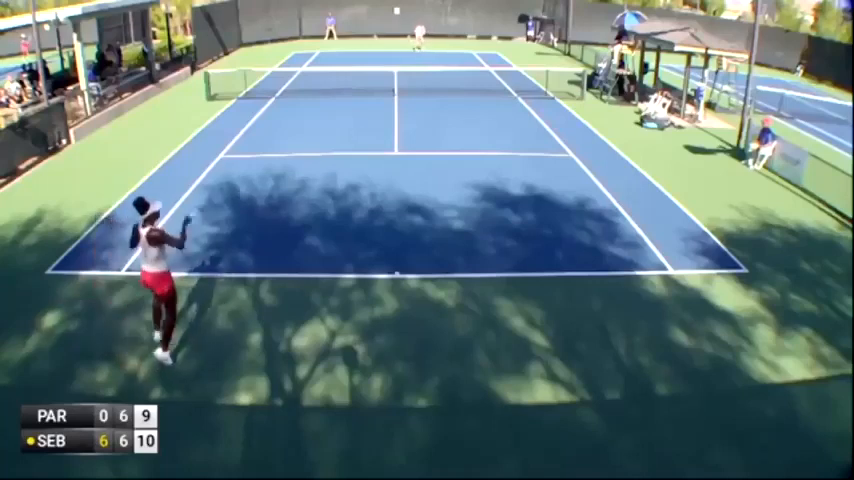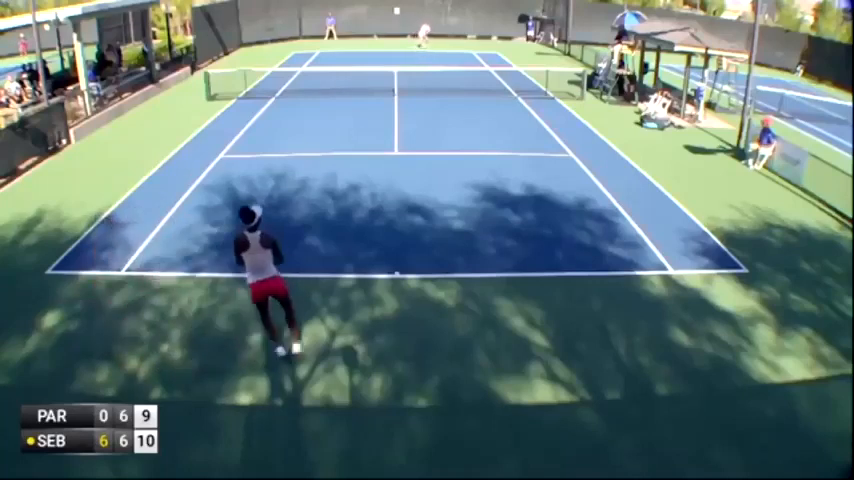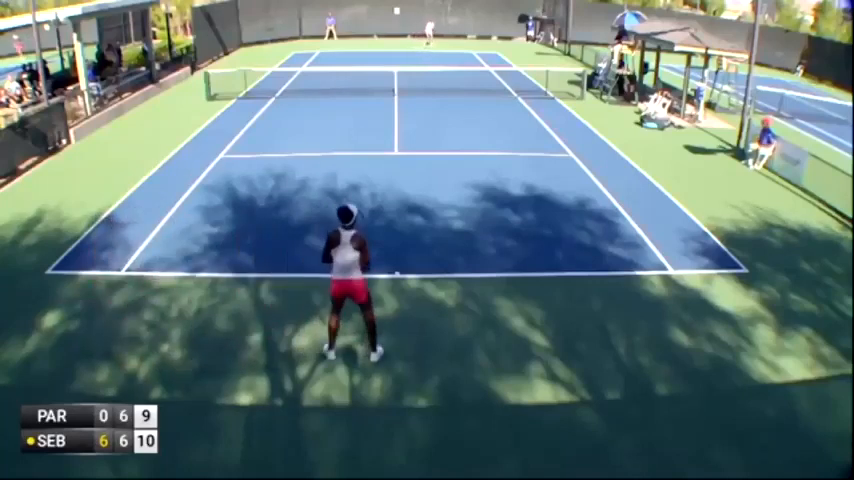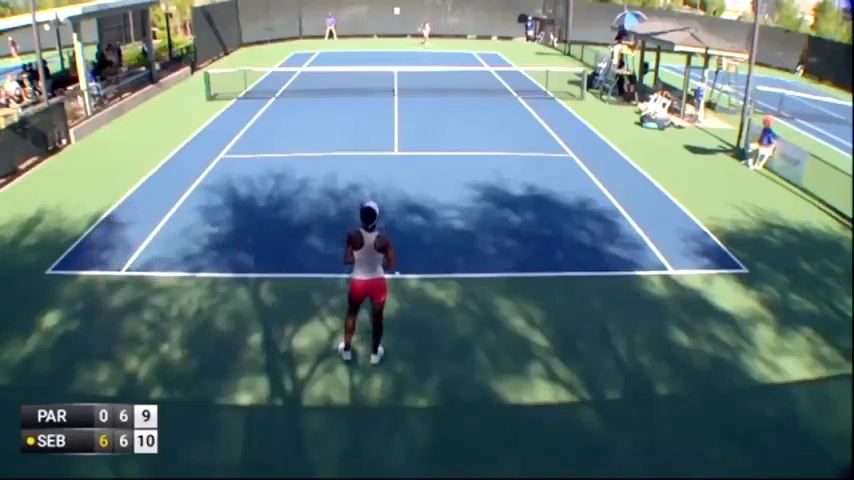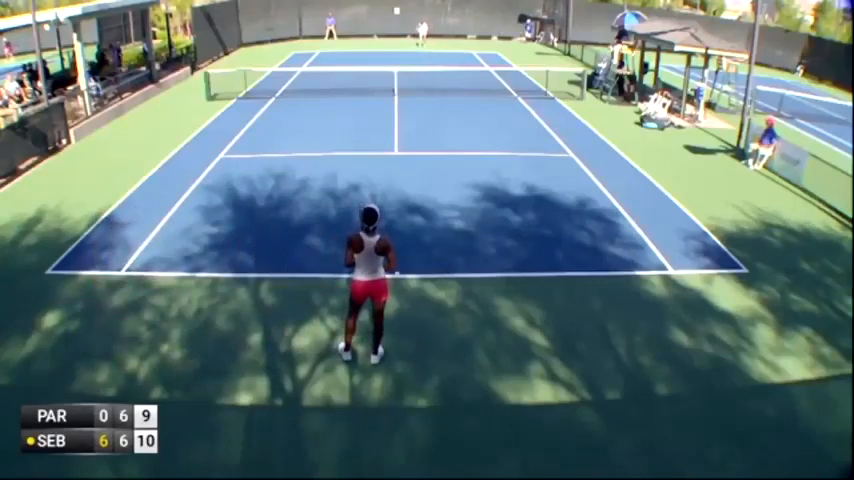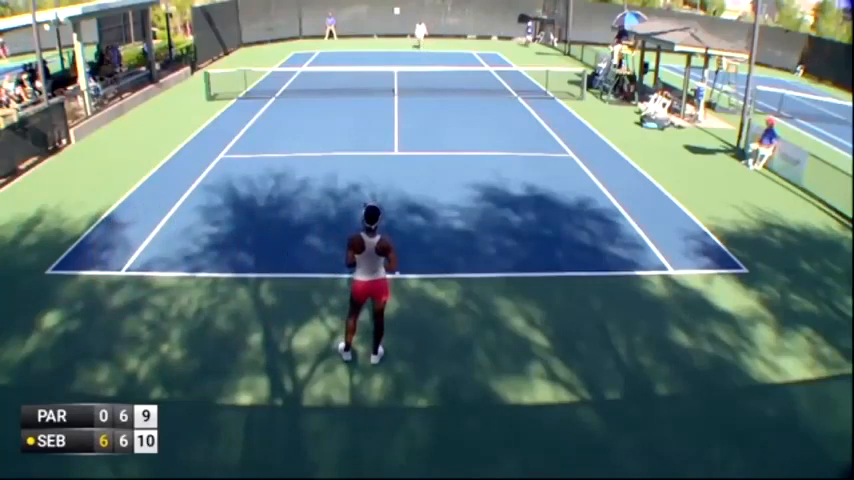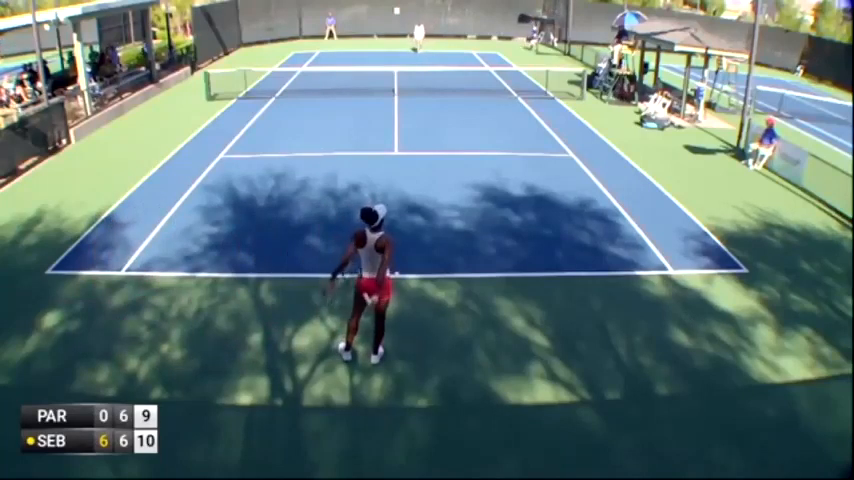
dt=0.7s
person 1, frame 1
left shoulder: (137, 227)
right shoulder: (156, 233)
left elbow: (132, 245)
right elbow: (180, 245)
right wrist: (184, 225)
left hip: (147, 274)
right hip: (160, 276)
left knee: (158, 301)
right knee: (171, 313)
left ankle: (157, 331)
right ankle: (163, 350)
person 1, frame 2
left shoulder: (238, 240)
right shoulder: (266, 238)
left elbow: (240, 262)
right elbow: (280, 259)
left hip: (256, 285)
right hip: (274, 281)
left knee: (264, 316)
right knee: (289, 310)
left ankle: (279, 346)
right ankle: (295, 343)
person 1, frame 3
left shoulder: (332, 236)
right shoulder: (360, 239)
left elbow: (325, 259)
right elbow: (365, 266)
left hip: (337, 283)
right hip: (356, 283)
left knee: (335, 313)
right knee: (368, 314)
left ankle: (330, 349)
right ankle: (374, 351)
person 1, frame 4
left shoulder: (353, 237)
right shoulder: (383, 241)
left elbow: (347, 260)
right elbow: (392, 264)
left hip: (358, 282)
right hip: (377, 282)
left knee: (351, 314)
right knee: (377, 318)
left ankle: (346, 349)
right ankle: (375, 353)
person 1, frame 5
left shoulder: (353, 239)
right shoulder: (384, 242)
left elbow: (348, 262)
right elbow: (392, 266)
right wrist: (379, 264)
left hip: (359, 283)
right hip: (378, 283)
left knee: (352, 315)
right knee: (378, 318)
left ankle: (346, 349)
right ankle: (375, 353)
person 1, frame 6
left shoulder: (354, 240)
right shoulder: (385, 243)
left elbow: (349, 263)
right elbow: (393, 267)
right wrist: (380, 265)
left hip: (360, 283)
right hip: (379, 283)
left knee: (352, 316)
right knee: (378, 319)
left ankle: (346, 350)
right ankle: (375, 353)
person 1, frame 7
left shoulder: (359, 236)
right shoulder: (386, 240)
left elbow: (346, 259)
right elbow: (383, 268)
left wrist: (333, 277)
right wrist: (378, 292)
left hip: (363, 281)
right hip: (380, 282)
left knee: (355, 315)
right knee: (380, 318)
left ankle: (347, 350)
right ankle: (375, 353)
